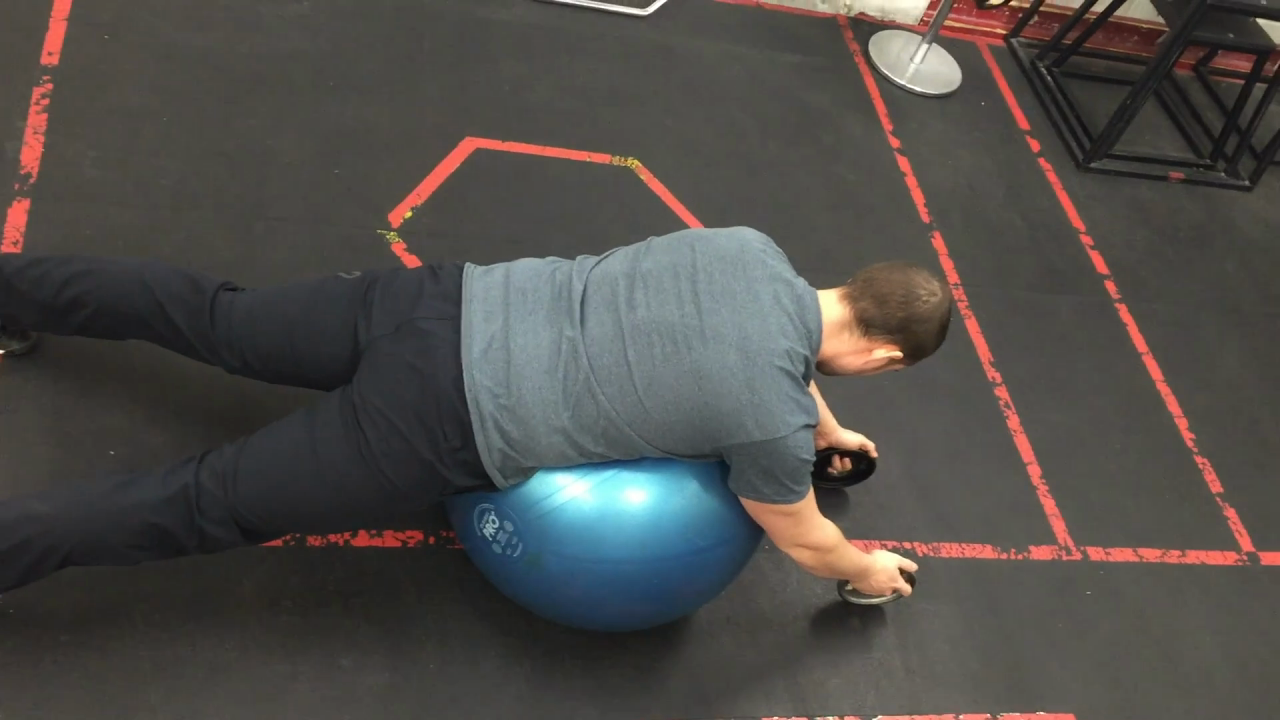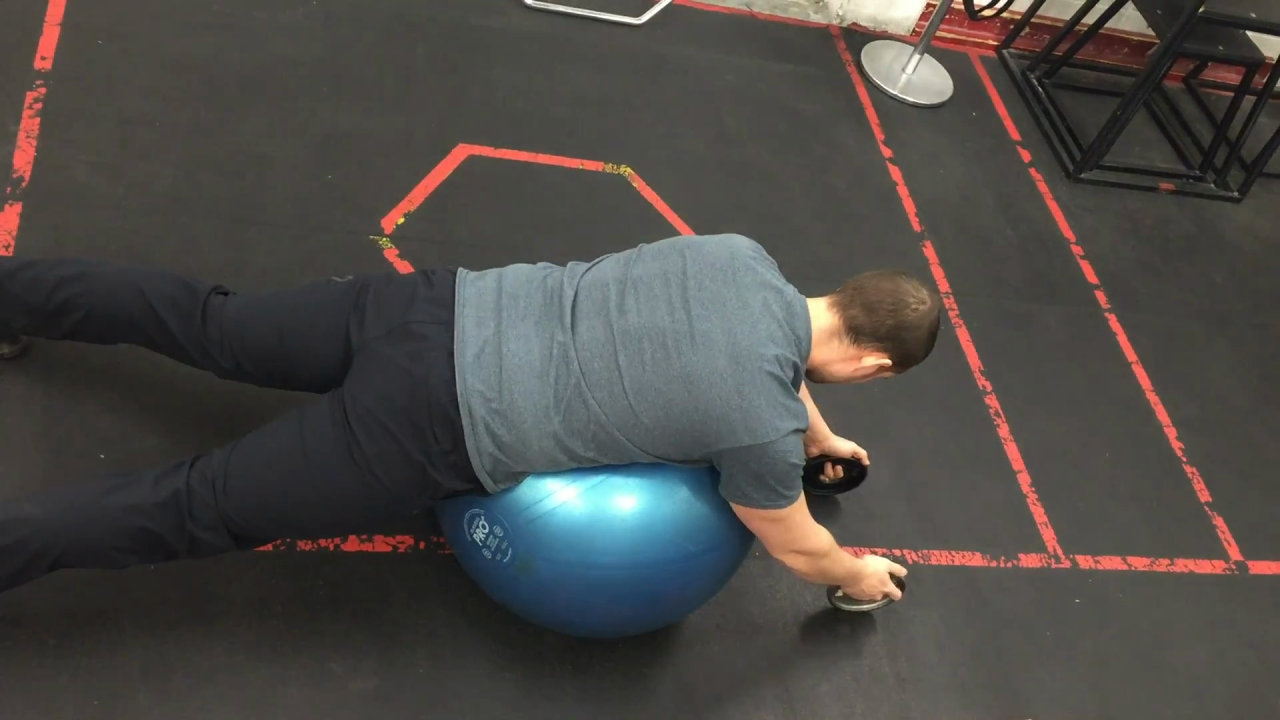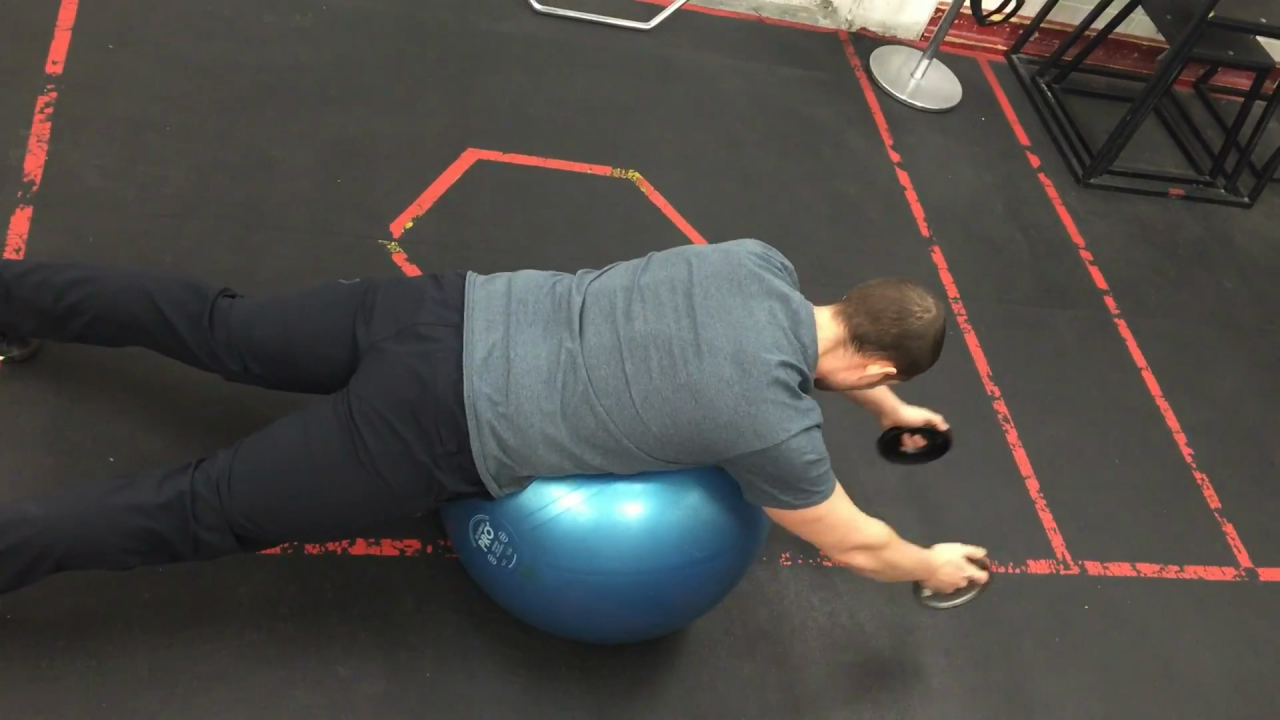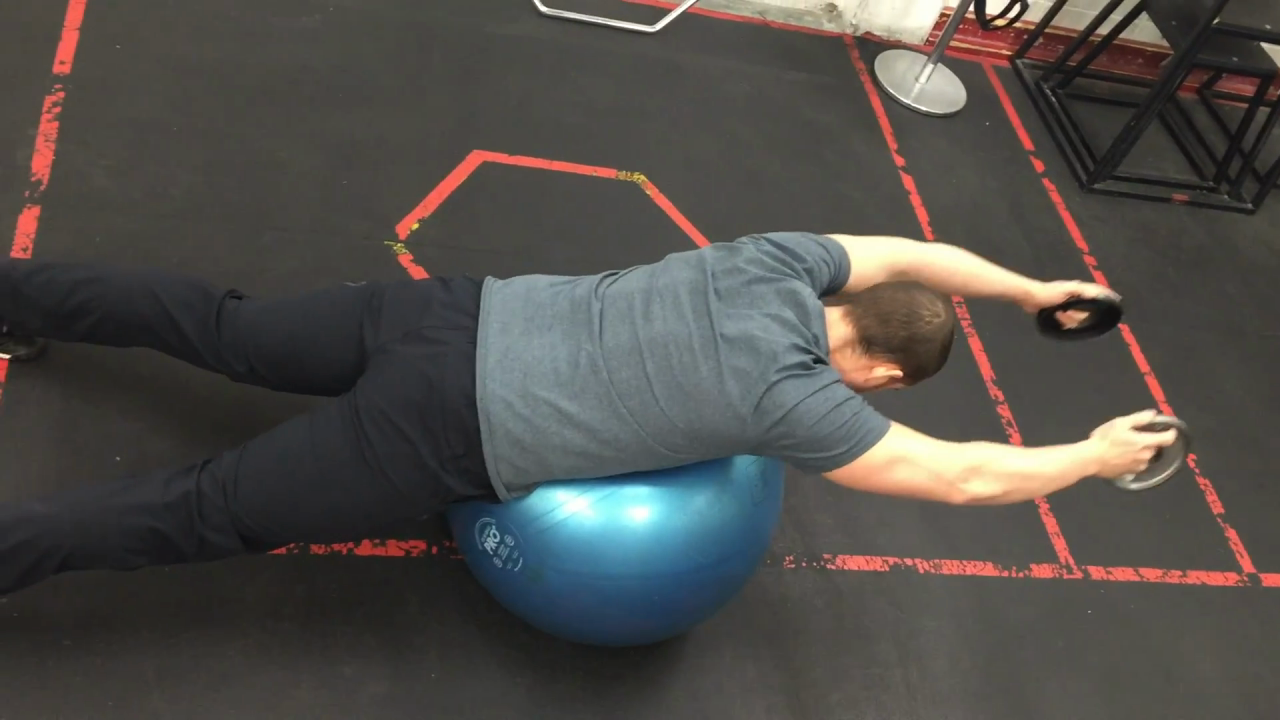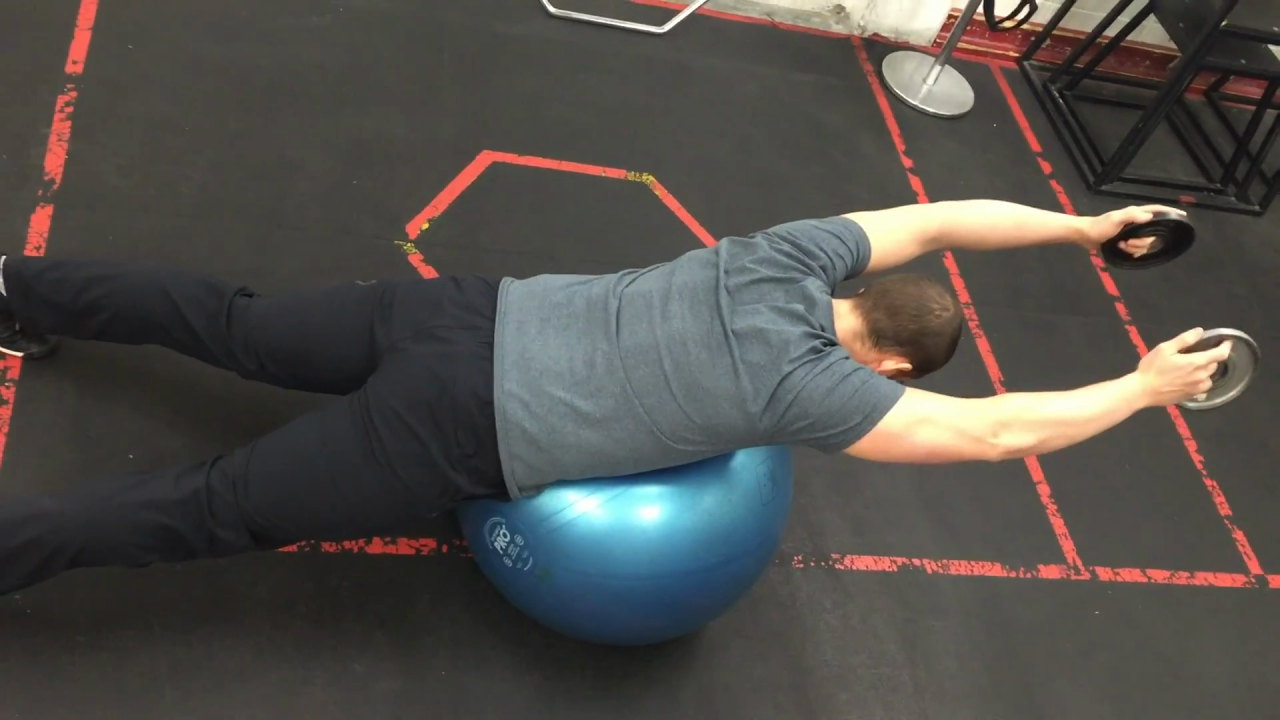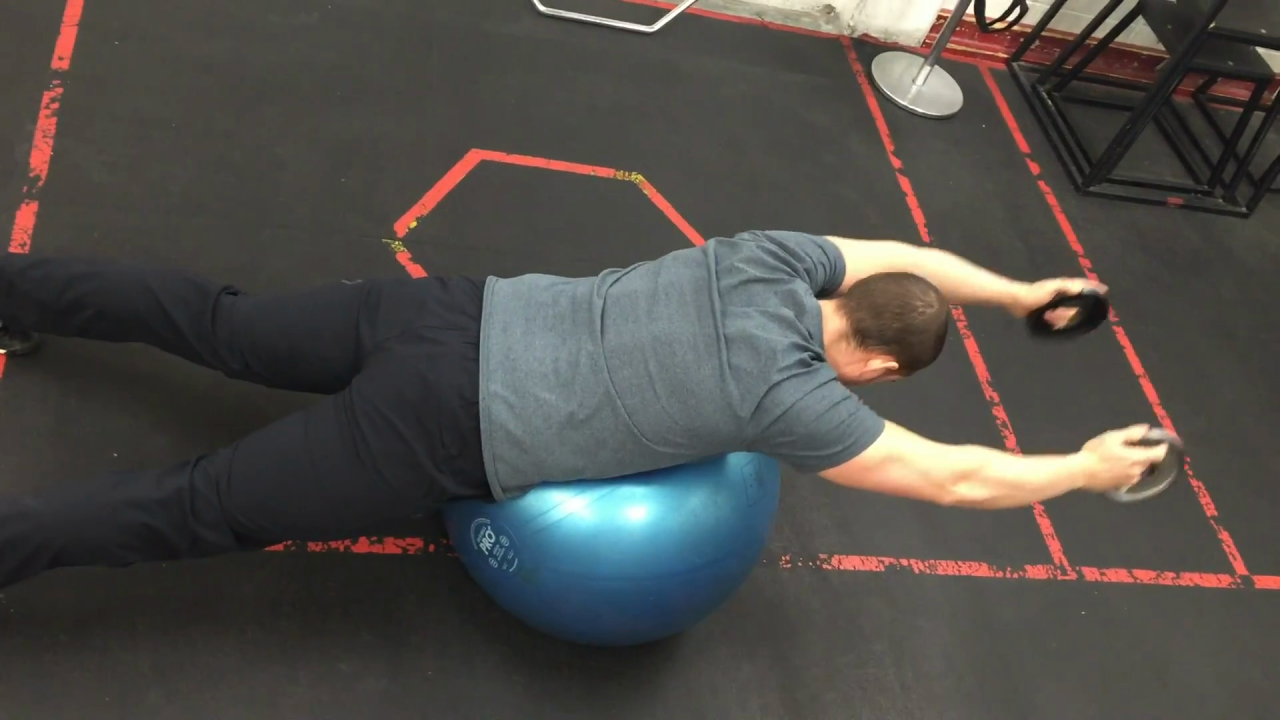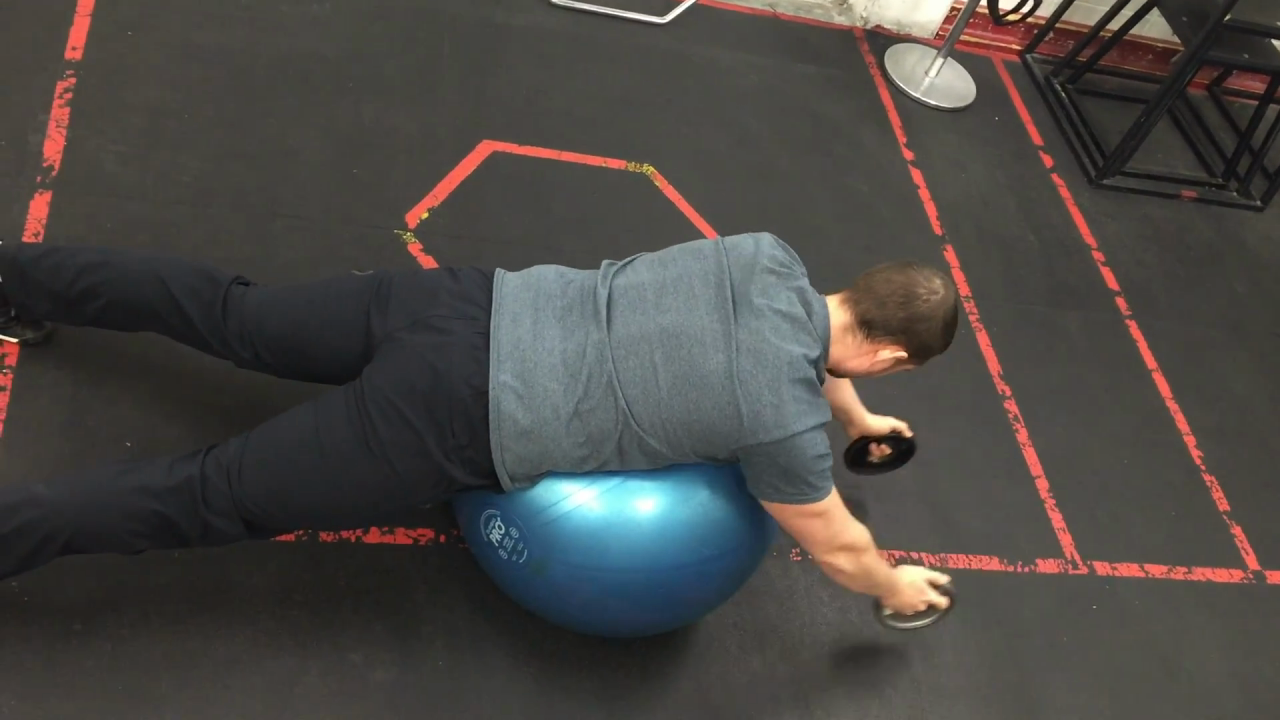
dt=0.7s
person 1, frame 1
left shoulder: (754, 251)
right shoulder: (769, 420)
right elbow: (804, 541)
left wrist: (825, 428)
right wrist: (871, 571)
left hip: (444, 303)
right hip: (437, 422)
left knee: (219, 319)
right knee: (206, 505)
person 1, frame 2
left shoulder: (744, 259)
right shoulder: (760, 424)
right elbow: (798, 548)
left wrist: (819, 434)
right wrist: (861, 576)
left hip: (434, 309)
right hip: (430, 424)
left knee: (210, 326)
right knee: (198, 510)
person 1, frame 3
left shoulder: (758, 266)
right shoulder: (767, 422)
right elbow: (854, 543)
left wrist: (892, 410)
right wrist: (937, 565)
left hip: (443, 313)
right hip: (436, 428)
left knee: (218, 328)
right knee: (204, 513)
person 1, frame 4
left shoulder: (783, 261)
right shoulder: (787, 397)
left elbow: (913, 254)
right elbow: (965, 474)
left wrist: (1036, 289)
right wrist: (1095, 455)
left hip: (453, 316)
right hip: (445, 430)
left knee: (227, 331)
right knee: (210, 510)
person 1, frame 5
left shoulder: (788, 255)
right shoulder: (802, 388)
left elbow: (936, 219)
right elbow: (999, 430)
left wrist: (1088, 228)
right wrist: (1146, 387)
left hip: (466, 316)
right hip: (460, 431)
left knee: (238, 329)
right knee: (221, 511)
person 1, frame 6
left shoulder: (769, 260)
right shoulder: (784, 396)
left elbow: (902, 258)
right elbow: (952, 475)
left wrist: (1026, 292)
right wrist: (1086, 467)
left hip: (453, 313)
right hip: (445, 428)
left knee: (222, 326)
right knee: (205, 506)
person 1, frame 7
left shoulder: (769, 259)
right shoulder: (781, 421)
right elbow: (836, 546)
left wrist: (857, 418)
right wrist: (894, 590)
left hip: (461, 304)
right hip: (449, 415)
left knee: (228, 314)
right knee: (211, 496)
